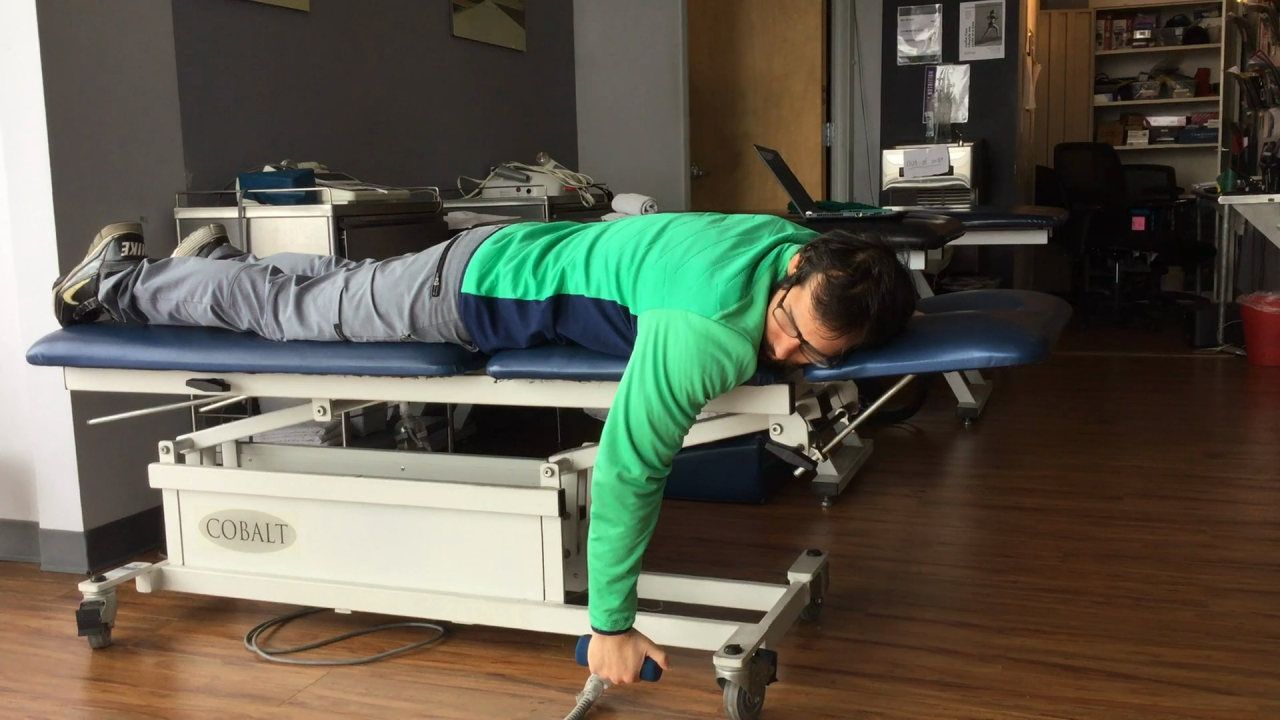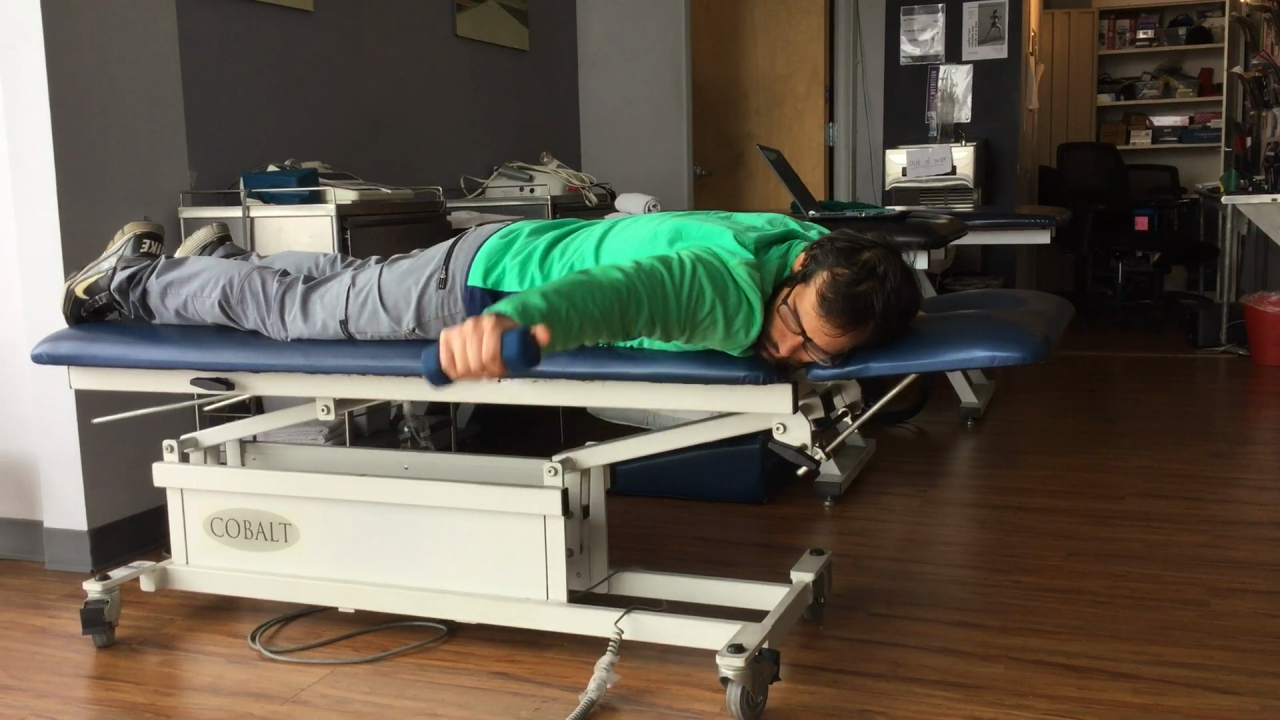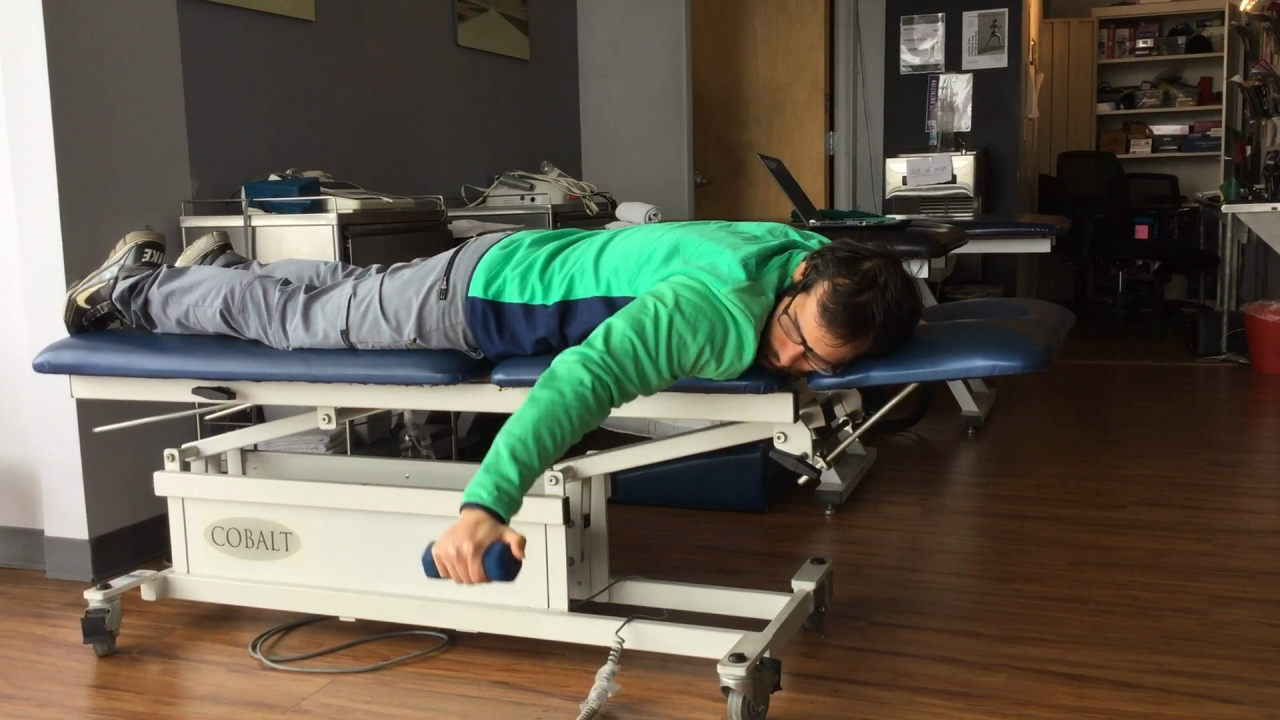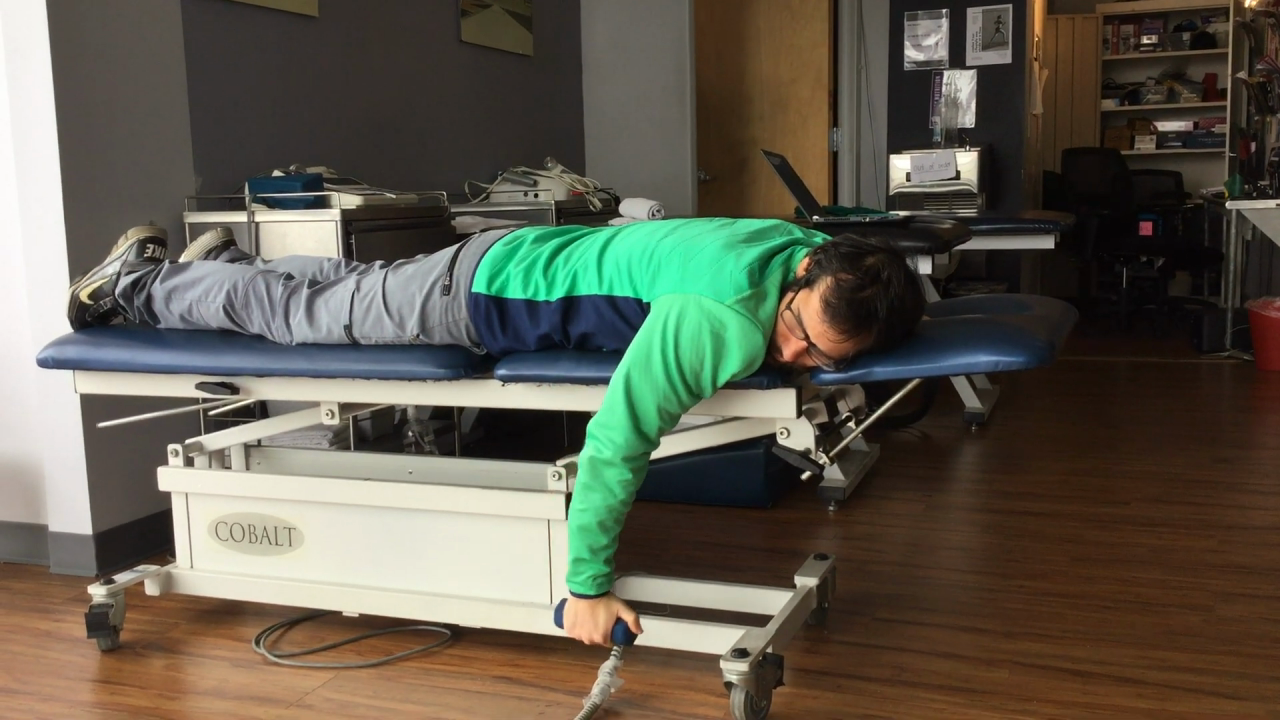
dt=1s
person 1, frame 1
left shoulder: (805, 244)
right shoulder: (712, 328)
right elbow: (625, 464)
left wrist: (823, 355)
right wrist: (610, 623)
left hip: (527, 249)
right hip: (484, 293)
left knee: (335, 286)
right knee: (284, 309)
left ankle: (219, 255)
right ankle: (120, 279)
person 1, frame 2
left shoulder: (805, 234)
right shoulder: (729, 288)
right elbow: (611, 289)
right wrist: (506, 321)
left hip: (526, 245)
right hip: (488, 284)
left knee: (314, 292)
right knee: (288, 308)
left ankle: (216, 256)
right ankle: (134, 279)
person 1, frame 3
left shoulder: (808, 244)
right shoulder: (722, 311)
right elbow: (586, 376)
left wrist: (825, 361)
right wrist: (484, 501)
left hip: (532, 255)
right hip: (488, 297)
left knee: (345, 290)
right knee: (293, 316)
left ankle: (224, 261)
right ankle: (137, 288)
person 1, frame 4
left shoulder: (818, 248)
right shoulder: (723, 320)
right elbow: (614, 440)
left wrist: (853, 347)
right wrist: (586, 587)
left hip: (532, 251)
right hip: (487, 294)
left knee: (352, 282)
right knee: (294, 311)
left ankle: (222, 257)
right ankle: (138, 283)
